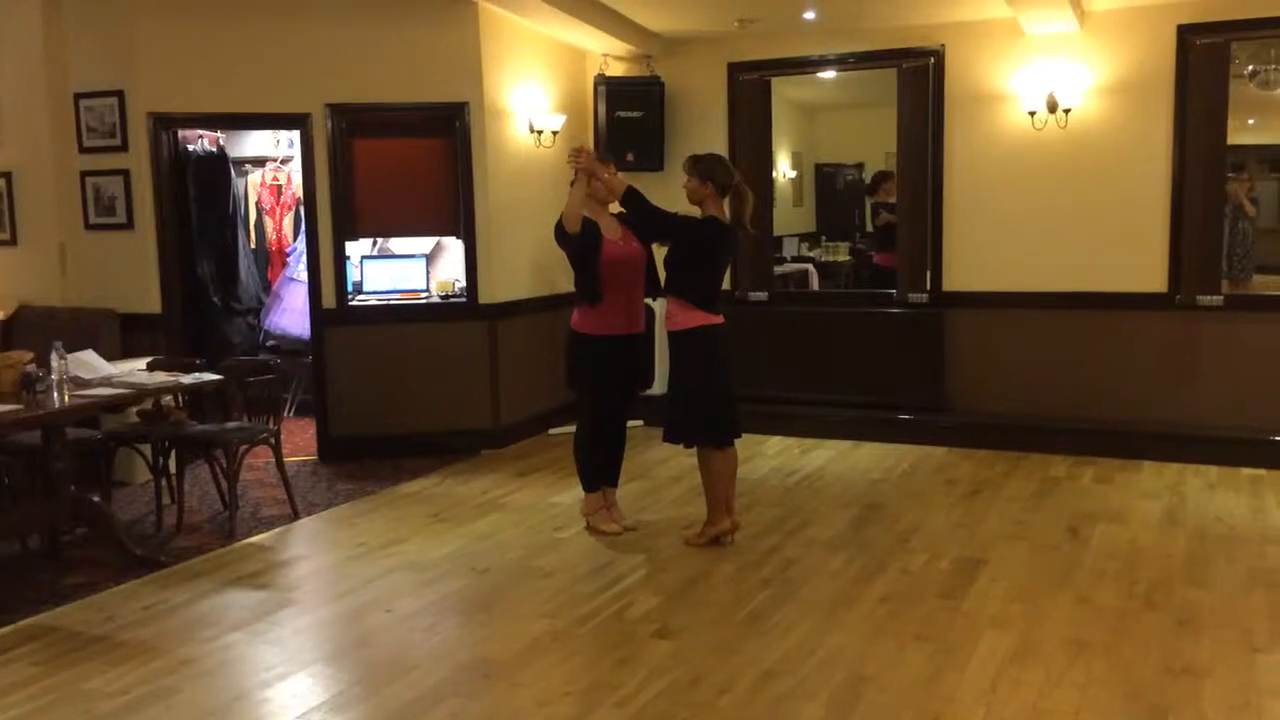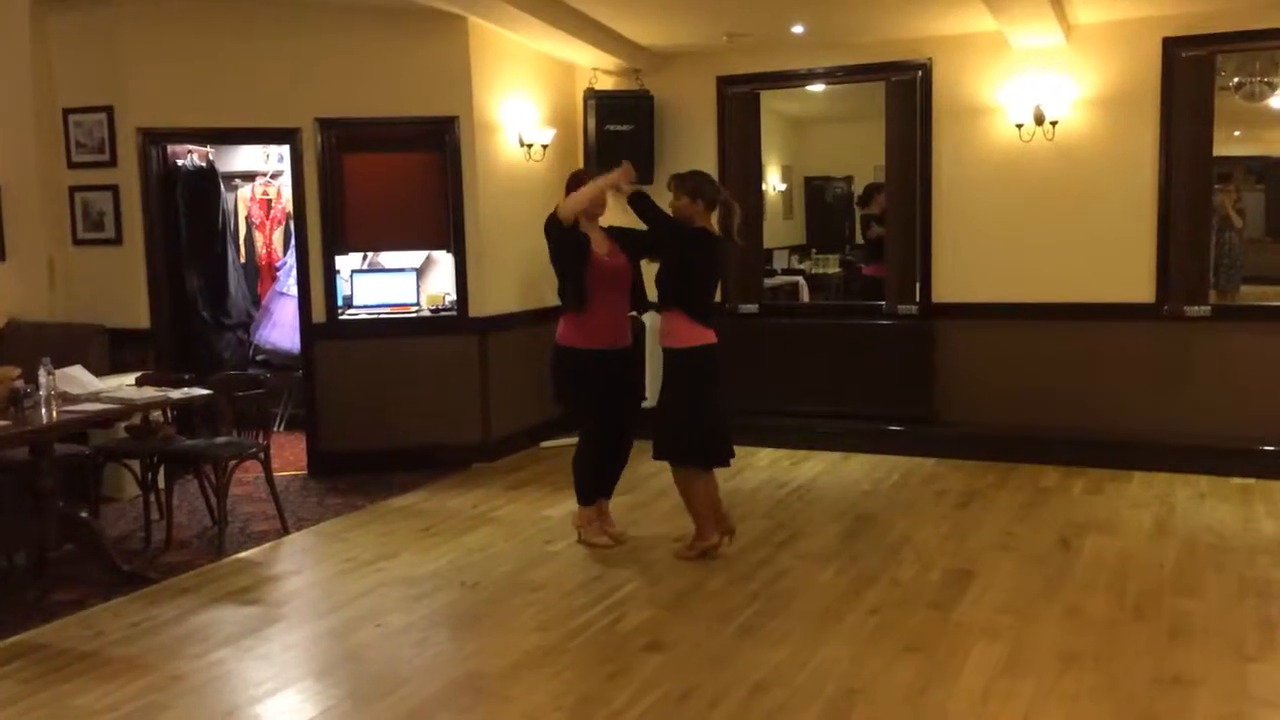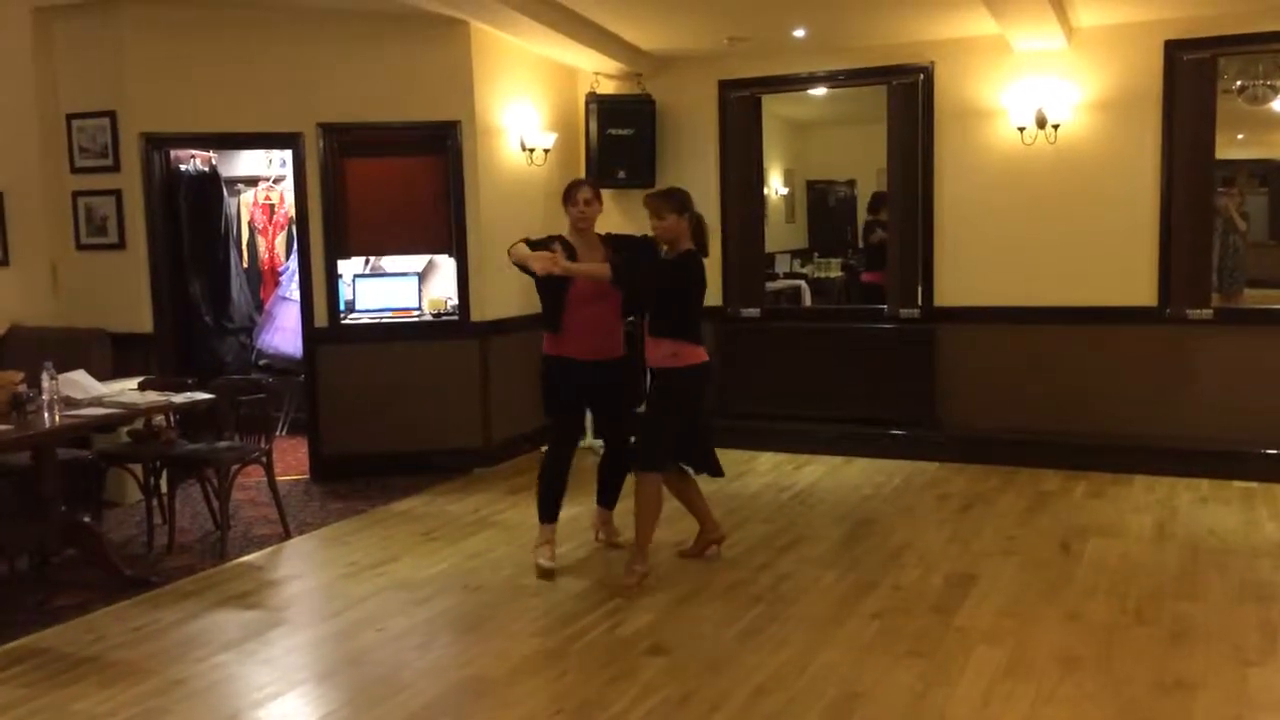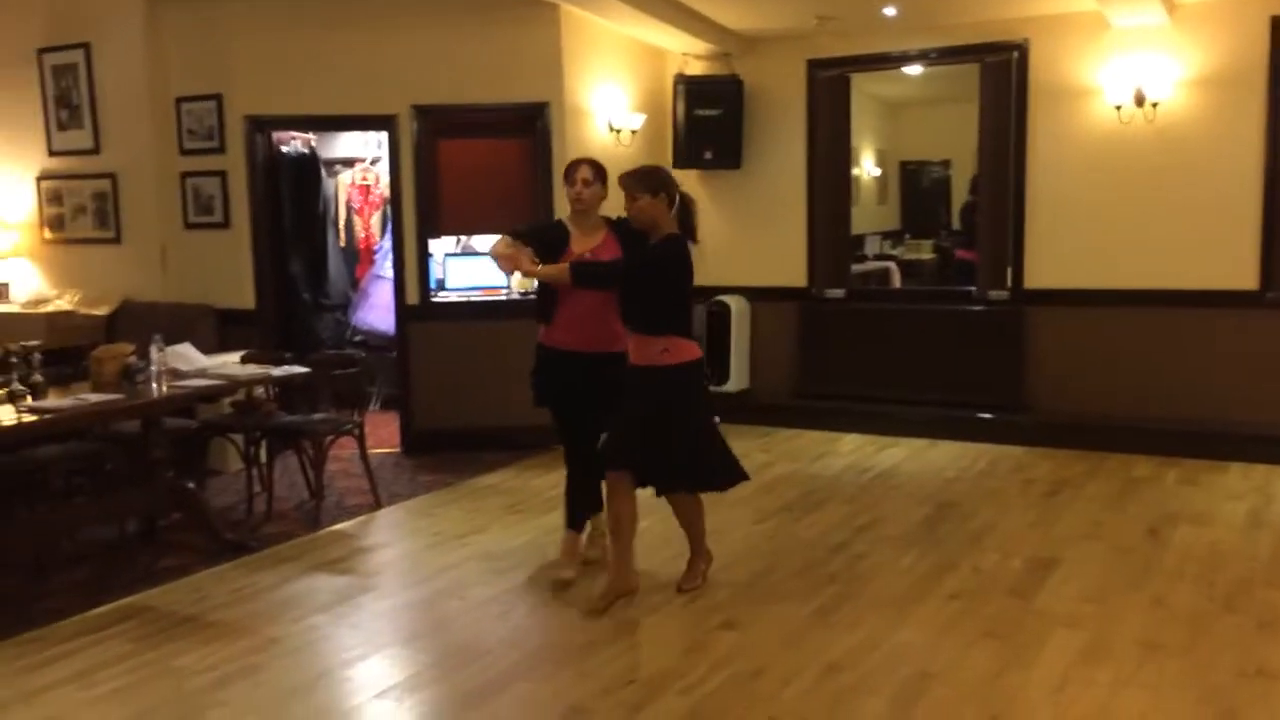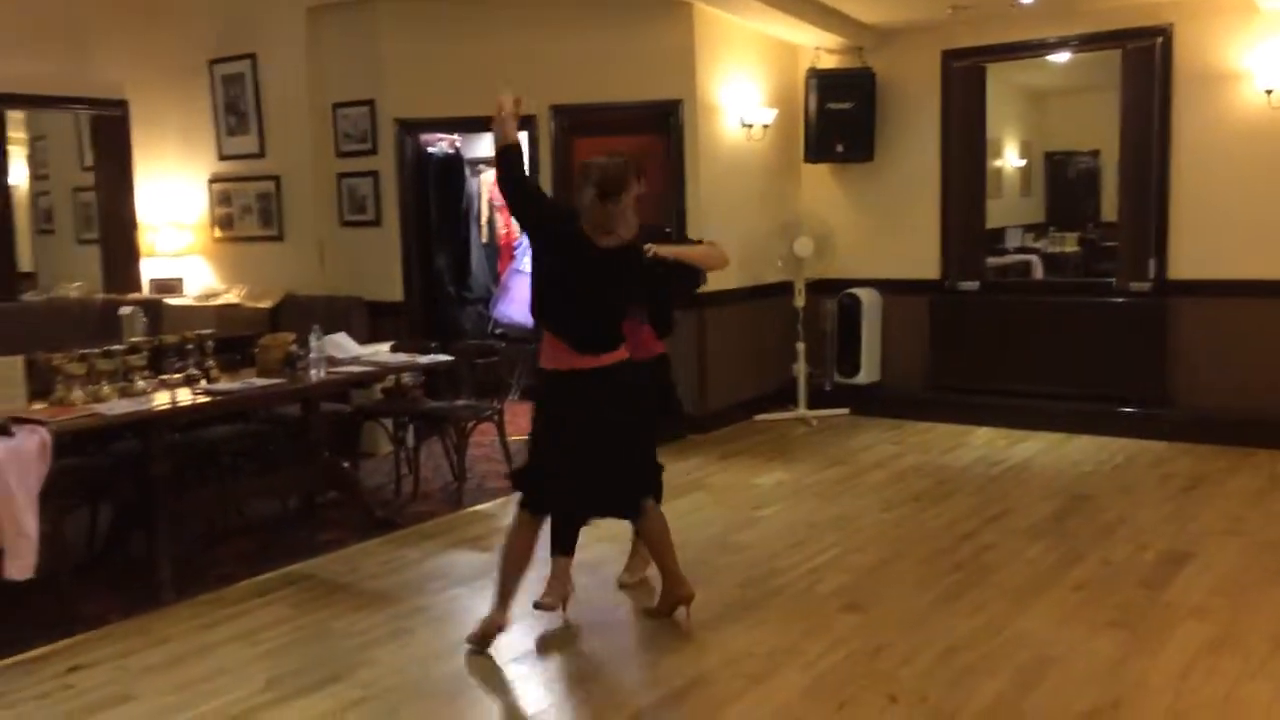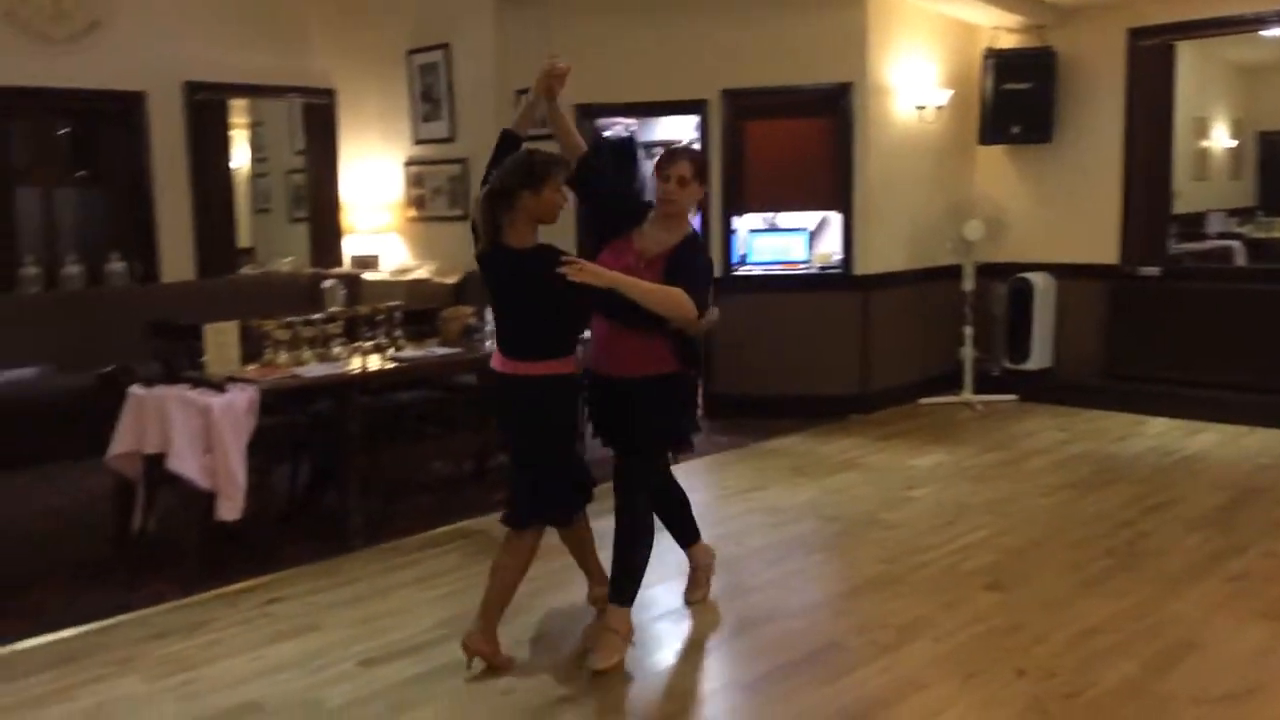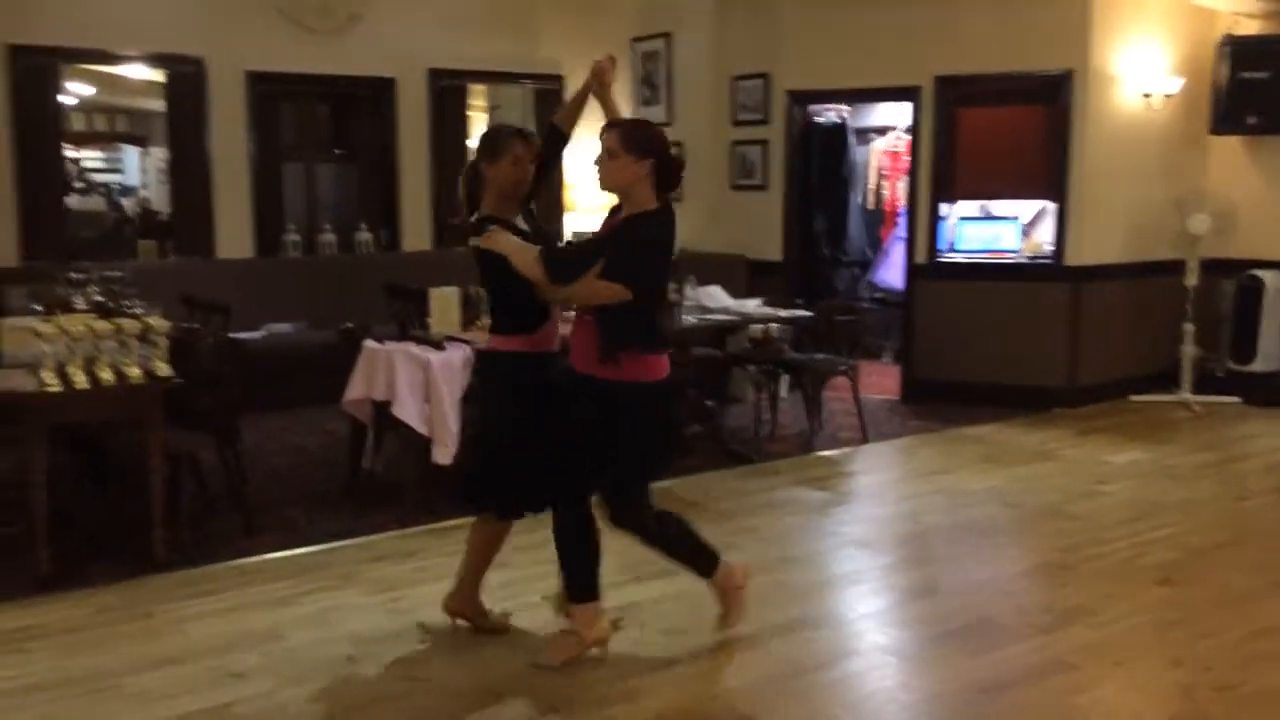
dt=0.7s
person 1, frame 1
left shoulder: (703, 231)
right shoulder: (718, 229)
left elbow: (646, 213)
right elbow: (657, 223)
left wrist: (598, 171)
right wrist: (606, 174)
left hip: (694, 337)
right hip: (706, 334)
left knee: (706, 432)
right knee: (718, 431)
left ankle: (717, 518)
right ankle: (727, 513)
person 1, frame 2
left shoulder: (695, 241)
right shoulder: (700, 244)
left elbow: (645, 207)
right elbow: (655, 241)
left wrist: (623, 183)
left hip: (688, 355)
right hip: (692, 352)
left knee: (681, 448)
right knee: (689, 446)
left ankle: (706, 532)
right ankle: (718, 521)
person 1, frame 3
left shoulder: (687, 266)
right shoulder: (664, 259)
left elbow: (631, 275)
left wrist: (571, 268)
left hip: (683, 373)
right hip: (667, 371)
left knee: (650, 460)
right knee: (665, 459)
left ankle: (640, 555)
right ankle: (710, 527)
person 1, frame 4
left shoulder: (669, 252)
right shoulder: (651, 248)
left elbow: (605, 274)
left wrist: (539, 272)
left hip: (676, 373)
right hip: (644, 372)
left knee: (677, 475)
right knee: (619, 471)
left ankle: (700, 554)
right ankle: (622, 573)
person 1, frame 5
left shoulder: (557, 235)
right shoulder: (630, 257)
left elbow: (516, 184)
left wrist: (506, 121)
left hip: (565, 386)
right hip: (613, 381)
left knee: (538, 498)
right knee: (634, 488)
left ankle: (499, 611)
right ankle: (675, 583)
person 1, frame 6
left shoulder: (492, 243)
right shoulder: (548, 264)
left elbow: (504, 155)
left wrist: (538, 96)
left hip: (512, 382)
right hip: (545, 390)
left knee: (560, 488)
right knee: (536, 510)
left ankle: (599, 585)
right ankle: (481, 632)
person 1, frame 7
left shoulder: (522, 214)
right shoulder: (486, 231)
left elbow: (554, 144)
right elbow: (524, 295)
left wrist: (589, 90)
left hip: (536, 362)
right hip: (514, 368)
left knee: (567, 475)
right knee: (506, 495)
person 2, frame 1
left shoulder: (631, 225)
right shoulder: (580, 228)
right elbow: (566, 228)
right wrist: (582, 173)
left hip: (631, 338)
right hip: (593, 340)
left knee: (618, 420)
right knee: (594, 420)
left ankle: (610, 500)
right ankle: (592, 505)
person 2, frame 2
left shoulder: (621, 239)
right shoulder: (567, 240)
right elbow: (560, 213)
right wrist: (610, 181)
left hip: (620, 352)
right hip: (579, 354)
left knee: (623, 432)
right knee: (594, 434)
left ankle: (602, 506)
right ankle: (586, 517)
person 2, frame 3
left shoulder: (618, 247)
right shoulder: (554, 249)
right elbow: (517, 250)
right wrist: (532, 258)
left hip: (613, 363)
right hip: (566, 365)
left knee: (619, 443)
right knee: (562, 445)
left ankle: (605, 518)
right ankle: (546, 537)
person 2, frame 4
left shoulder: (623, 234)
right shoulder: (550, 233)
right elbow: (509, 245)
right wrist: (506, 252)
left hip: (607, 358)
right hip: (558, 356)
left knee: (583, 446)
right knee: (577, 445)
left ankle: (570, 543)
right ankle: (596, 527)
person 2, frame 5
left shoulder: (652, 248)
left elbow: (718, 258)
left wrist: (668, 252)
left hip: (641, 370)
left ankle: (642, 550)
right ankle: (561, 573)
person 2, frame 6
left shoulder: (692, 252)
right shoulder: (623, 213)
left elbow: (686, 309)
right elbow: (580, 156)
left wrist: (608, 277)
right wrist: (553, 100)
left hip: (660, 386)
right hip: (609, 380)
left knee: (633, 488)
right knee: (648, 478)
left ankle: (616, 619)
right ankle: (697, 551)
person 2, frame 7
left shoulder: (642, 235)
right shoulder: (633, 215)
left elbow: (555, 276)
left wrist: (506, 242)
left hip: (629, 391)
right hip: (593, 384)
left knee: (628, 508)
right knee: (570, 497)
left ankle: (723, 574)
right ankle: (587, 618)
